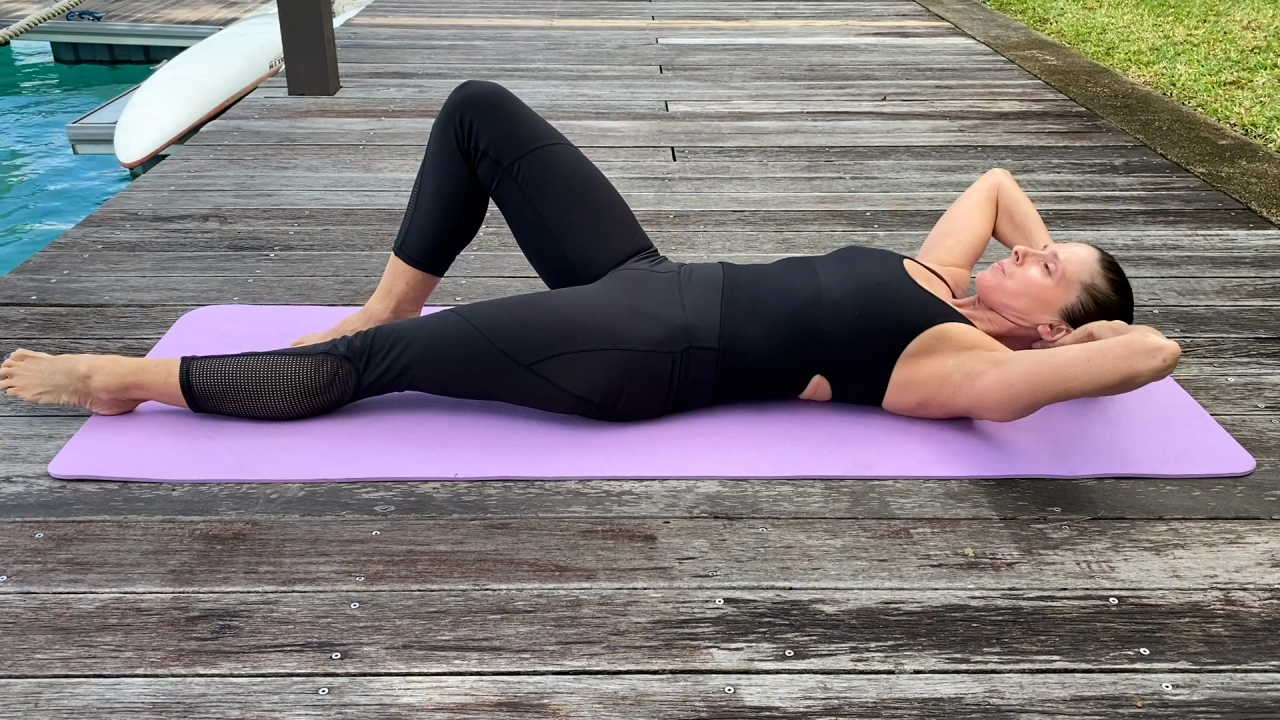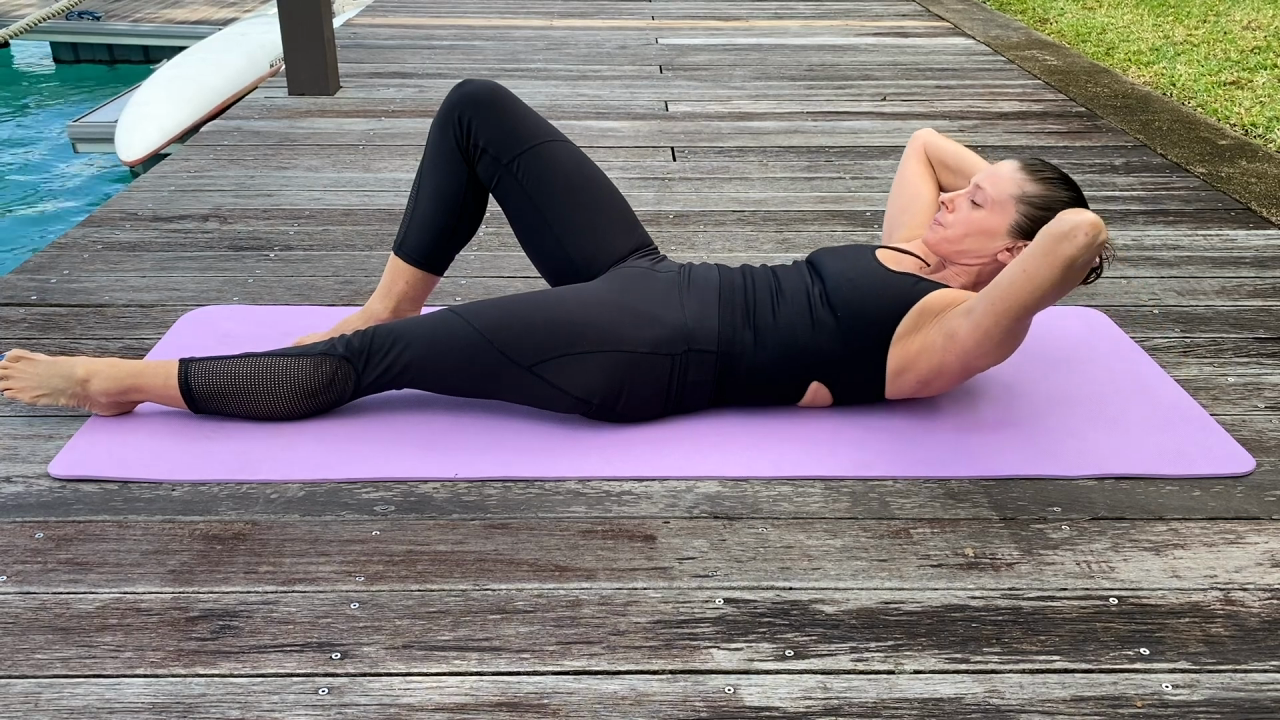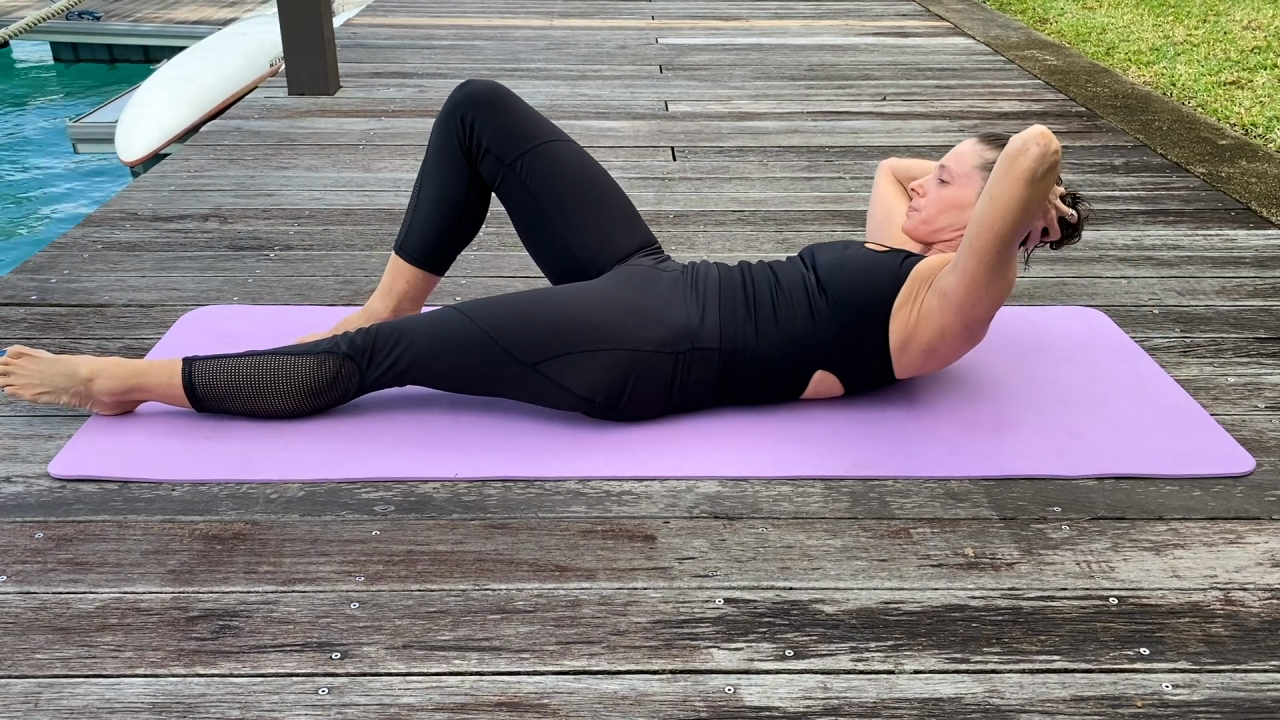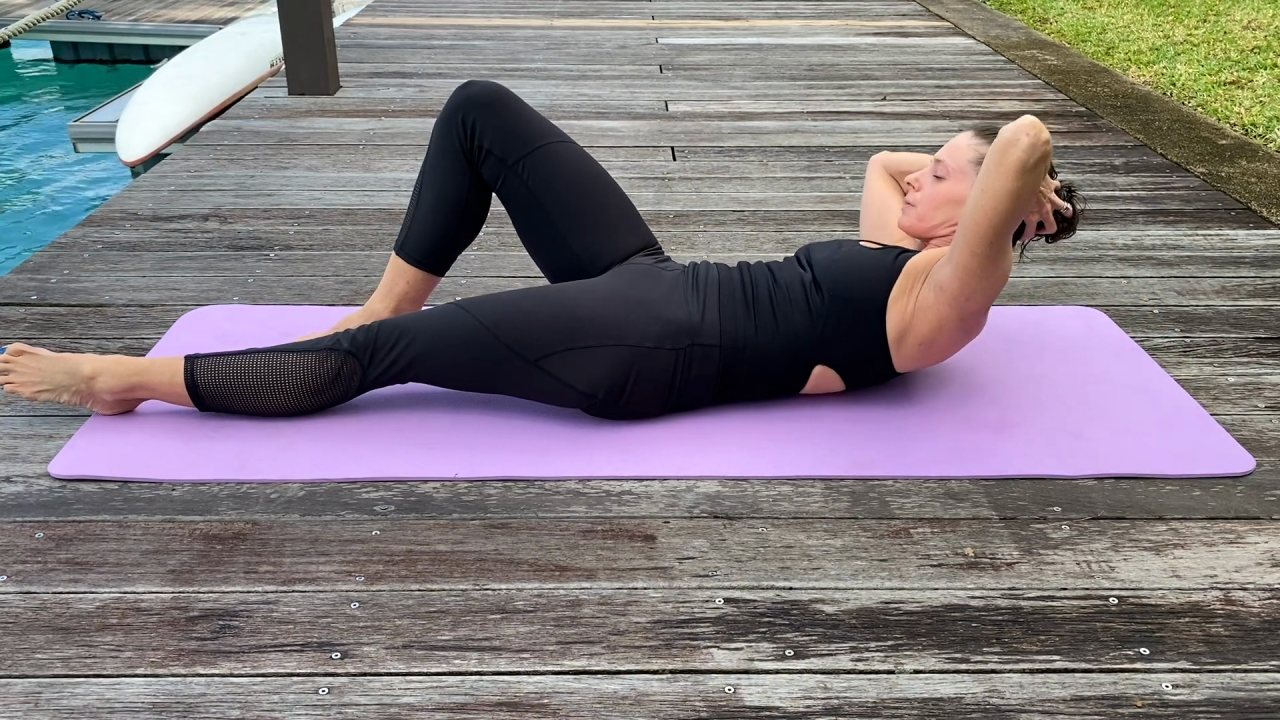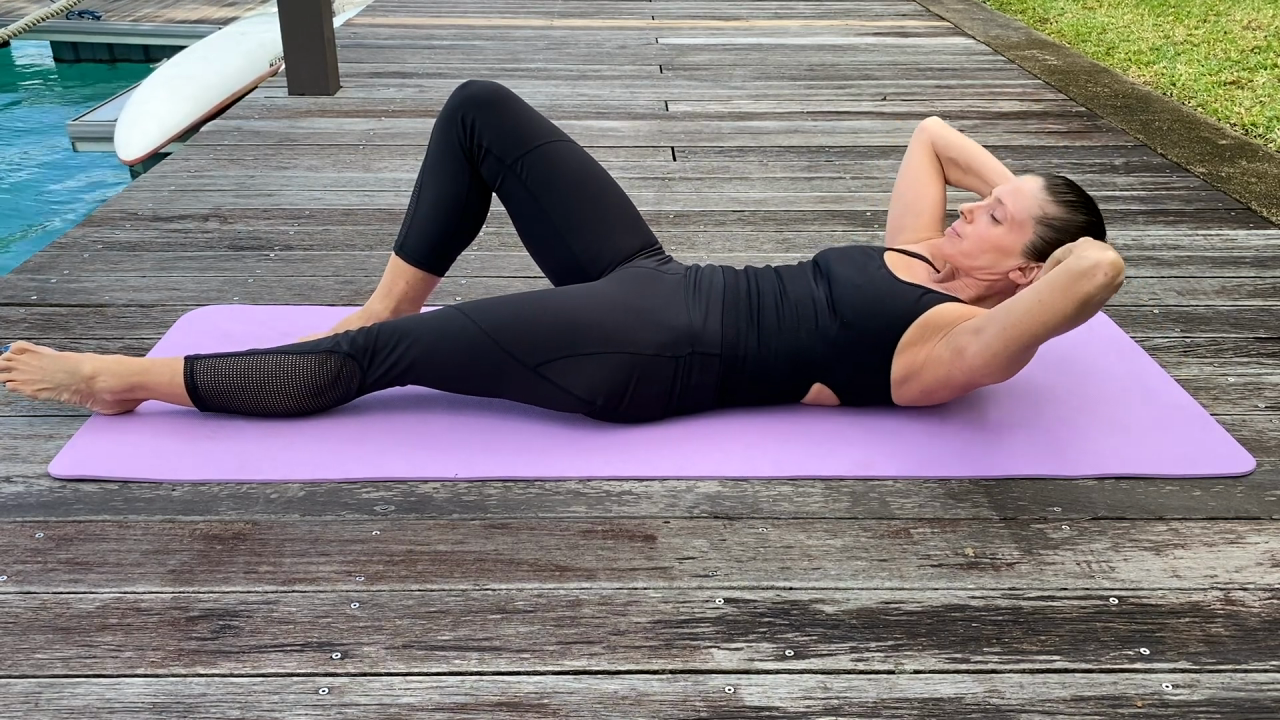
dt=1s
person 1, frame 1
left shoulder: (969, 366)
right shoulder: (942, 290)
left elbow: (1154, 353)
right elbow: (998, 180)
left wrist: (1095, 322)
right wrist: (1054, 259)
left hip: (647, 353)
right hip: (655, 285)
left knee: (370, 367)
right knee: (479, 109)
left ankle: (127, 378)
right ankle: (385, 305)
person 1, frame 2
left shoulder: (957, 330)
right shoulder: (916, 258)
left elbow: (1082, 233)
right elbow: (923, 140)
left wrist: (1043, 229)
right wrist: (1002, 190)
left hip: (644, 357)
right hip: (651, 284)
left knee: (373, 362)
right knee: (477, 107)
left ankle: (120, 381)
right ankle: (386, 305)
person 1, frame 3
left shoulder: (950, 305)
right shoulder: (900, 258)
left elbow: (1036, 148)
right elbow: (886, 163)
left wrist: (1013, 189)
right wrist: (964, 170)
left hip: (646, 352)
right hip: (652, 284)
left knee: (376, 359)
right knee: (479, 108)
left ankle: (122, 379)
right ankle: (385, 305)
person 1, frame 4
left shoulder: (944, 302)
right shoulder: (901, 253)
left elbow: (1025, 136)
right elbow: (882, 157)
left wrist: (1010, 184)
right wrist: (965, 170)
left hip: (646, 350)
right hip: (651, 282)
left knee: (381, 353)
right knee: (478, 109)
left ankle: (127, 378)
right ankle: (383, 304)
person 1, frame 5
left shoulder: (961, 344)
right shoulder: (921, 262)
left elbow: (1099, 271)
right elbow: (930, 132)
left wrist: (1070, 250)
right wrist: (1022, 193)
left hip: (646, 355)
right hip: (654, 284)
left knee: (376, 359)
right knee: (479, 109)
left ankle: (127, 378)
right ankle: (386, 305)
